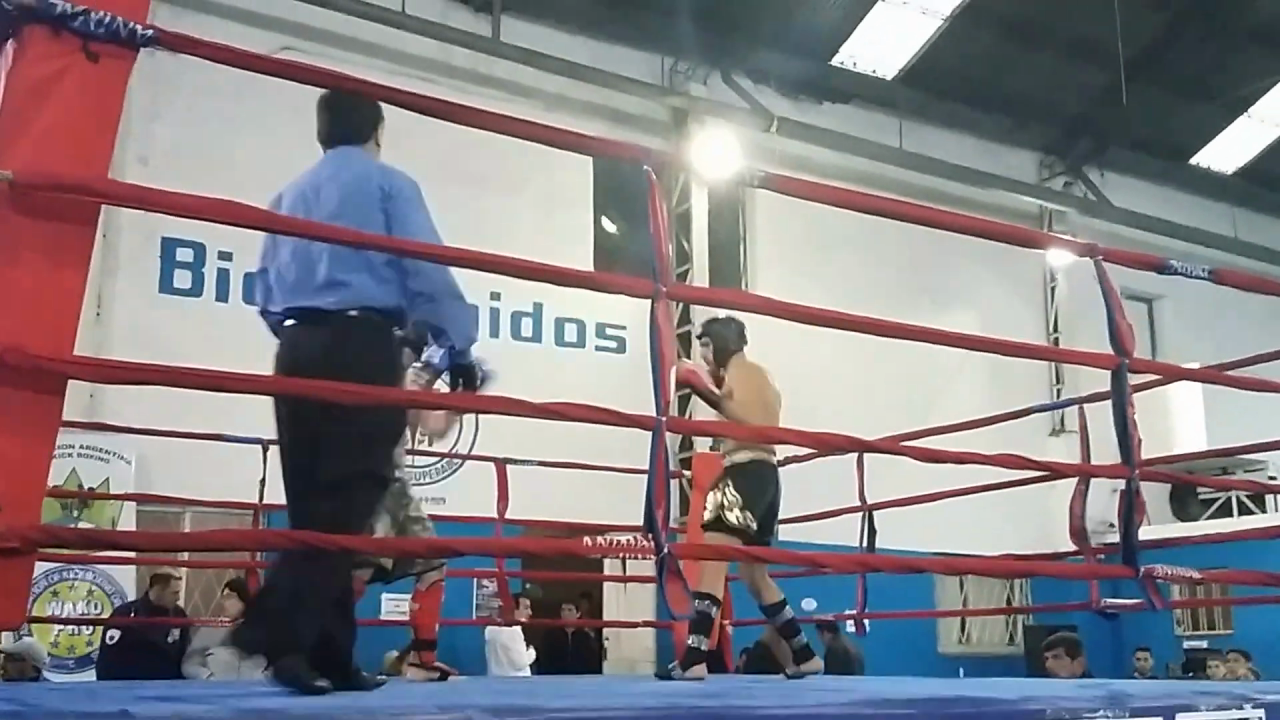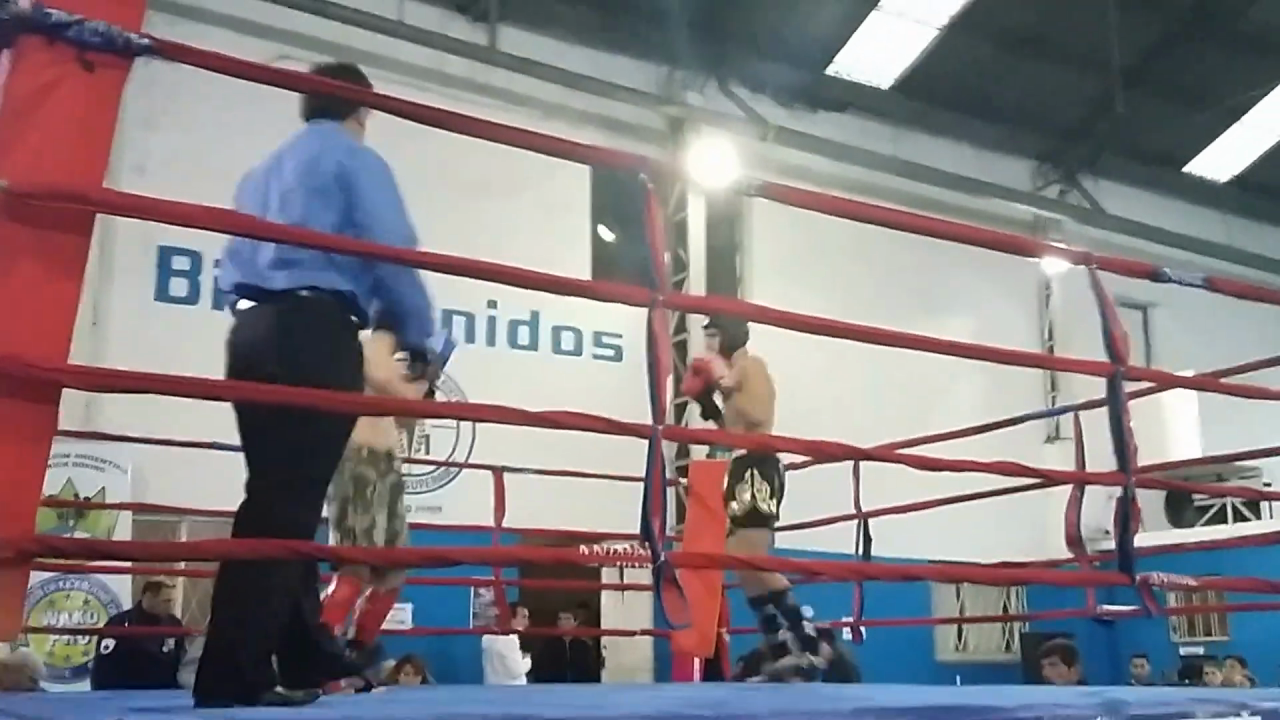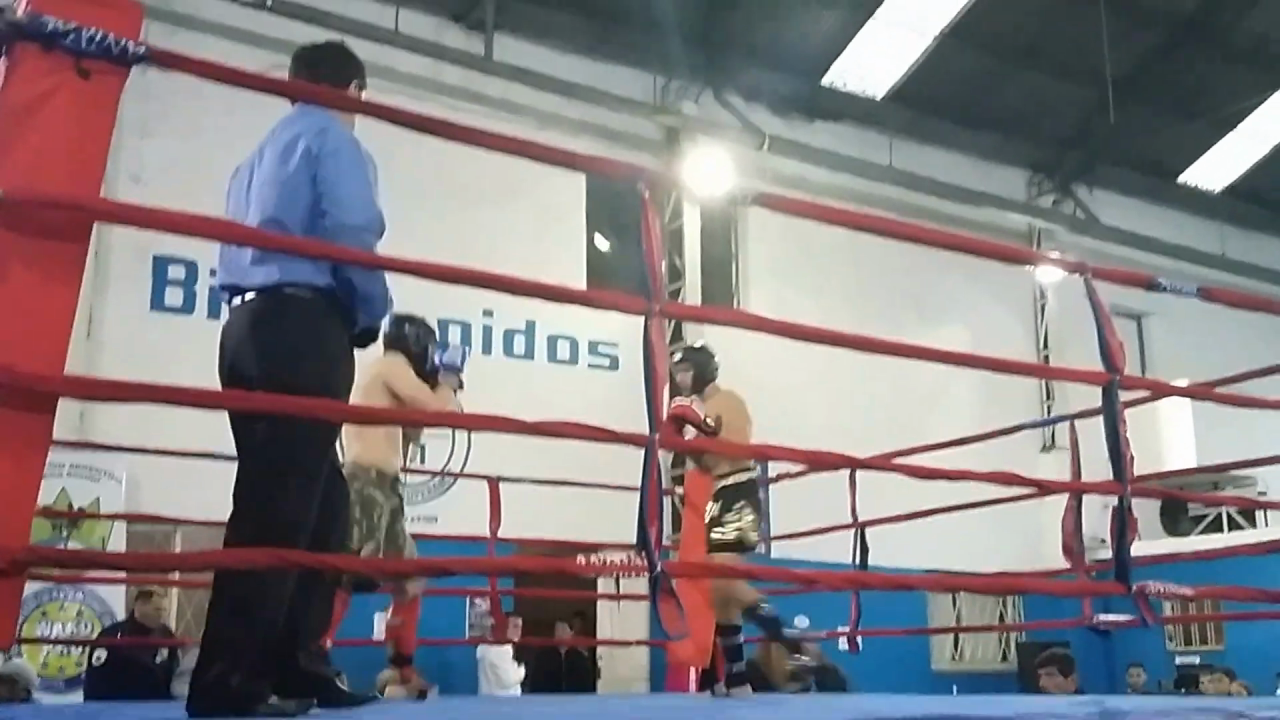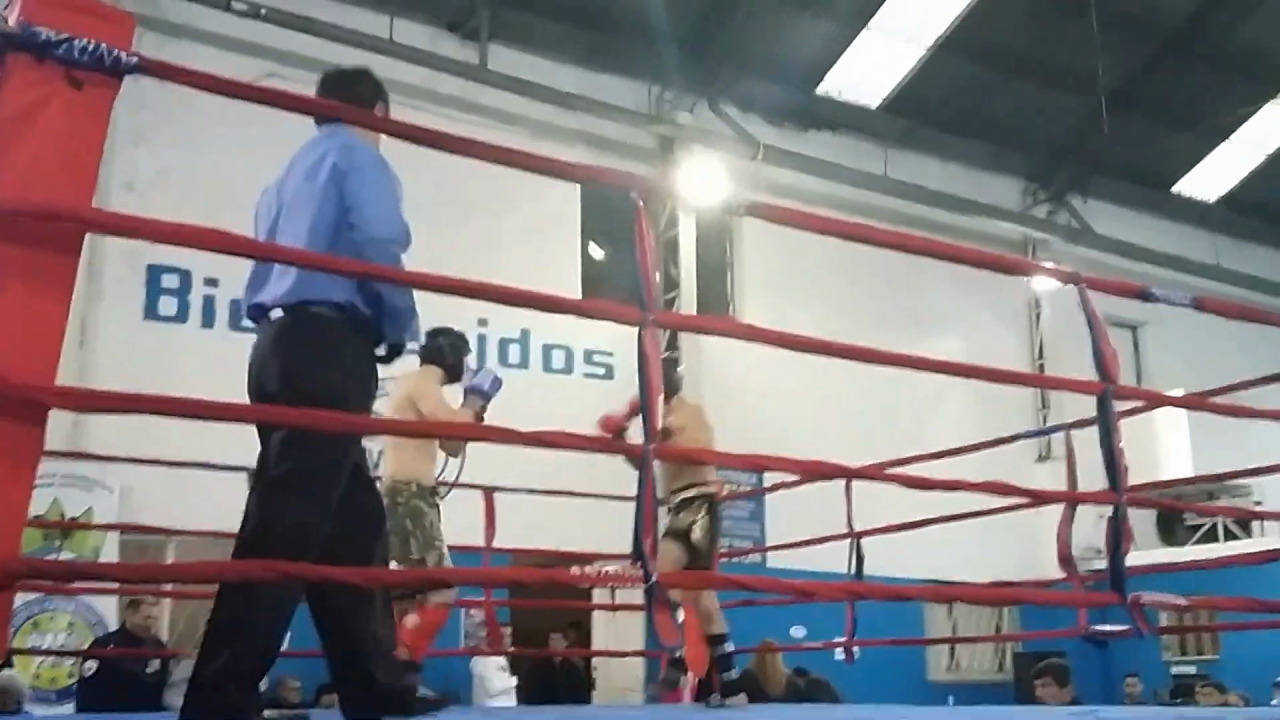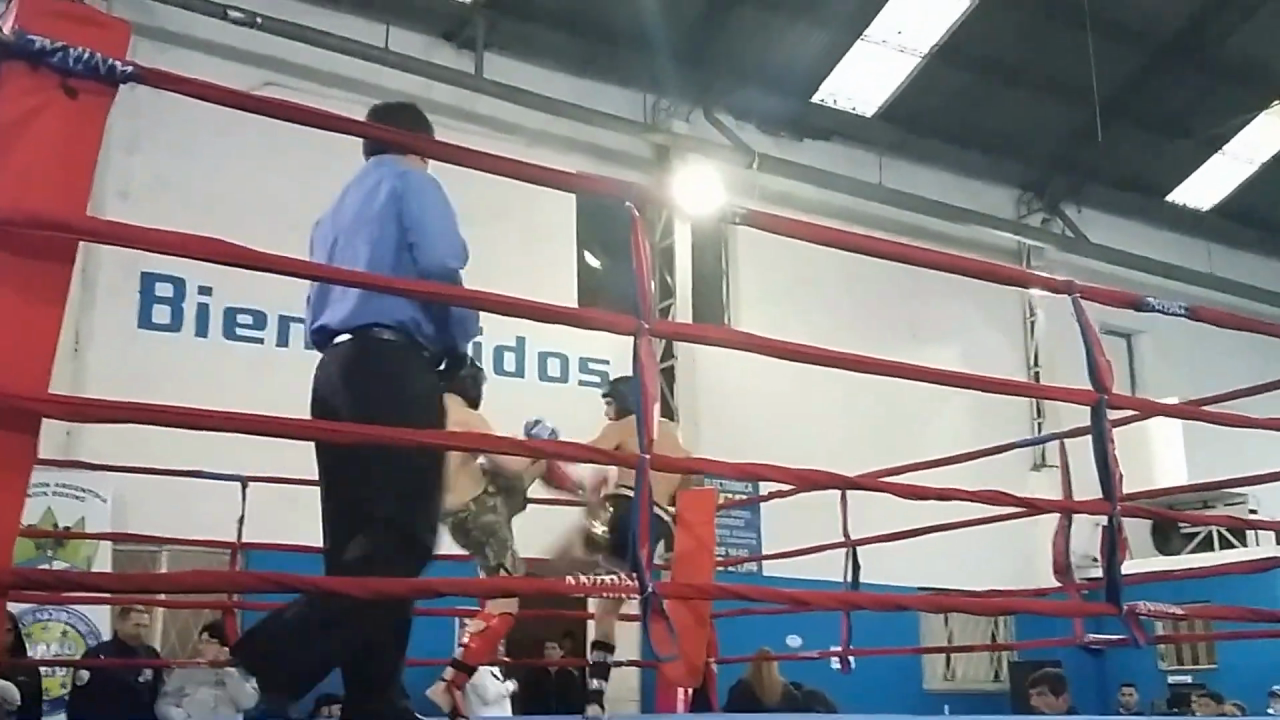
dt=0.3s
person 1, frame 1
left shoulder: (289, 196)
right shoulder: (388, 184)
left elbow: (266, 291)
right elbow: (426, 270)
right wrist: (458, 346)
left hip: (299, 348)
right hip: (362, 346)
left knee: (316, 500)
right knee: (348, 498)
left ankle: (327, 660)
right ankle: (277, 631)
person 1, frame 2
left shoulder: (261, 173)
right shoulder: (357, 162)
left elbow: (231, 266)
right elbow: (390, 253)
right wrist: (417, 336)
left hip: (253, 331)
right hip: (316, 333)
left knee: (277, 496)
right knee: (289, 500)
left ankle: (306, 653)
right ankle: (233, 671)
person 1, frame 3
left shoulder: (259, 155)
right shoulder: (334, 139)
left elbow: (237, 251)
right elbow: (350, 234)
right wrist: (369, 314)
left hip: (250, 326)
right hip: (303, 327)
left knee: (315, 502)
right knee: (281, 508)
person 1, frame 4
left shoulder: (286, 175)
right shoulder: (359, 156)
left elbow: (265, 269)
right elbow: (378, 248)
right wrist: (399, 327)
left hip: (281, 342)
right hip: (328, 345)
left knee: (349, 520)
right knee: (287, 523)
person 1, frame 5
left shoulder: (336, 210)
right shoulder: (411, 182)
left elbow: (316, 300)
right elbow: (437, 269)
right wrist: (458, 341)
left hip: (339, 370)
right hip: (389, 366)
left knee: (366, 532)
right knee: (401, 534)
right ankle: (281, 651)
person 2, frame 1
left shoulder: (743, 372)
right shoulder: (758, 378)
left elbow: (752, 424)
left wrist: (714, 394)
right wrist: (712, 396)
left hip: (746, 474)
right hip: (760, 476)
left knee: (710, 563)
right knee: (755, 574)
left ankle: (692, 661)
right ankle: (804, 658)
person 2, frame 2
left shoulder: (749, 365)
right shoulder: (736, 371)
left elbow: (757, 417)
left wrist: (724, 385)
right wrist: (708, 404)
left hip: (756, 467)
right hip: (748, 467)
left knee: (752, 561)
right knee: (750, 564)
left ankle: (806, 647)
right ankle: (785, 650)
person 2, frame 3
left shoulder: (724, 402)
right shoulder: (703, 407)
left elbow: (739, 450)
left wrist: (703, 427)
right wrist: (685, 437)
left hip: (743, 496)
right hip: (723, 501)
left knee: (725, 581)
right knee: (721, 591)
left ankle: (793, 650)
right ankle: (734, 681)
person 2, frame 4
left shoulder: (688, 412)
right shoulder: (665, 418)
left wrist: (663, 431)
right wrist: (619, 439)
left hip: (698, 506)
right hip: (685, 509)
left knee: (661, 574)
right knee: (702, 601)
left ankle: (676, 663)
right ankle: (731, 690)
person 2, frame 5
left shoulder: (622, 428)
right shoulder: (670, 434)
right elbow: (689, 480)
left wrist: (543, 443)
left hip: (625, 508)
right hip: (657, 524)
right knee: (607, 612)
person 3, frame 1
left shoulder: (410, 377)
left elbow: (434, 431)
right wrist: (426, 373)
left hip: (394, 481)
left knee: (432, 567)
right knee: (361, 568)
left ankle: (424, 658)
person 3, frame 2
left shoulder: (382, 359)
right shoulder: (370, 349)
left elbow: (404, 418)
right elbow: (403, 398)
left wrist: (422, 376)
right wrist: (426, 373)
left hip: (384, 470)
right hip: (361, 466)
left knee: (392, 574)
right knee: (357, 568)
person 3, frame 3
left shoulder: (382, 379)
right shoulder: (390, 366)
left elbow: (403, 443)
right elbow: (438, 408)
right wrist: (451, 376)
left hip: (384, 489)
right hip: (368, 485)
left knee: (409, 586)
right knee: (344, 580)
left ankle: (403, 674)
person 3, frame 4
left shoulder: (414, 387)
right shoulder: (422, 382)
left elbow: (452, 445)
right elbow: (452, 428)
left wrist: (473, 409)
right wrist: (477, 398)
left hip: (413, 497)
right hip: (410, 496)
left knee: (413, 596)
right knee: (439, 594)
person 3, frame 5
right shoulder: (462, 416)
right elbow: (512, 463)
left hip: (455, 516)
right hip: (479, 510)
right knee: (501, 601)
right ankle: (451, 684)
